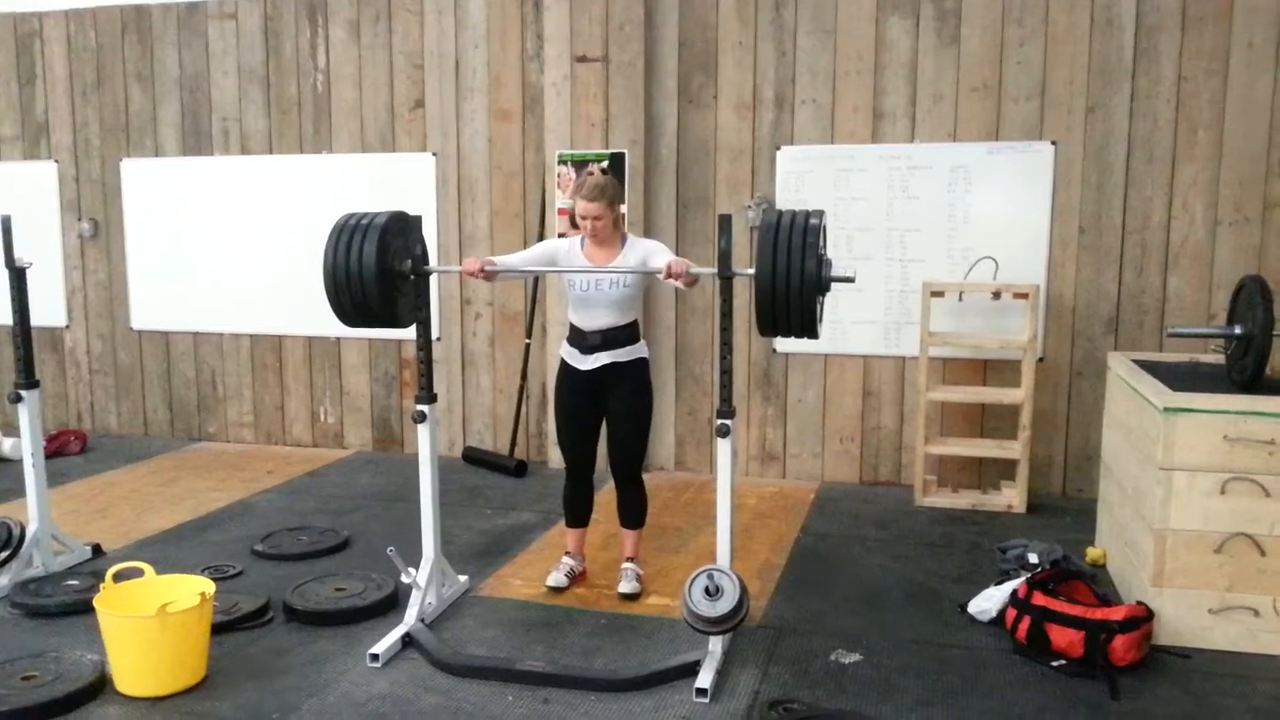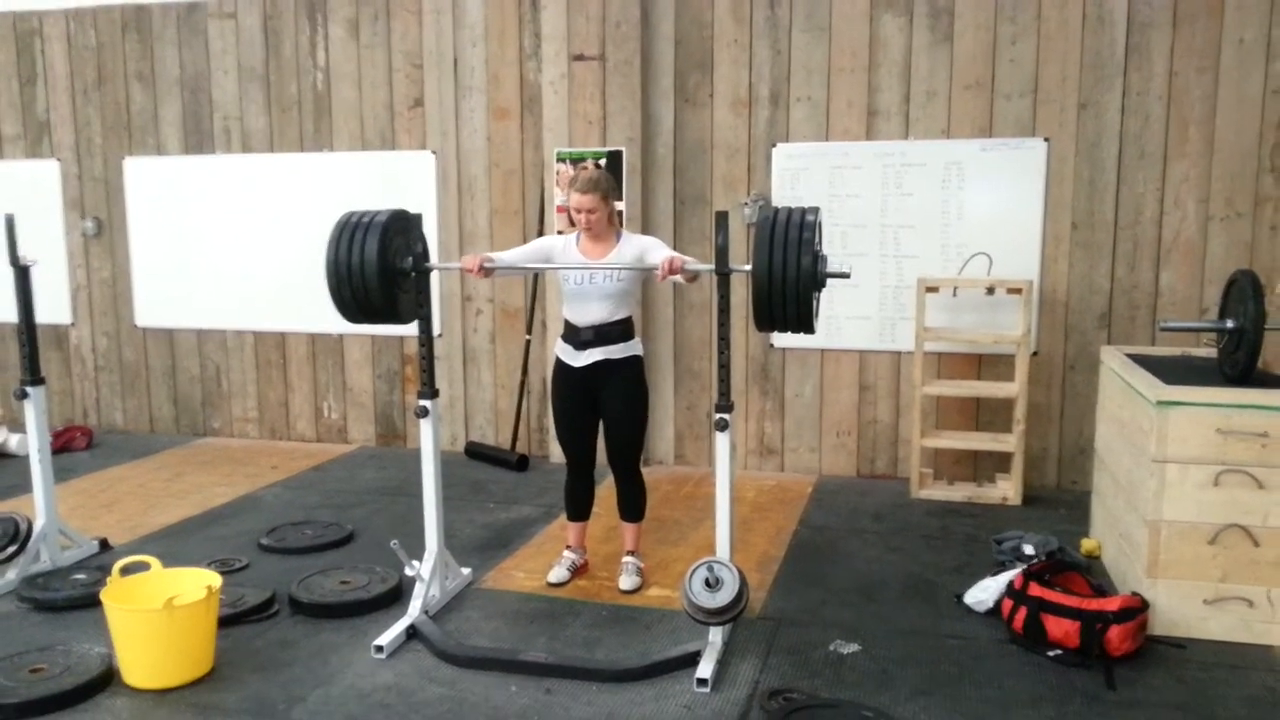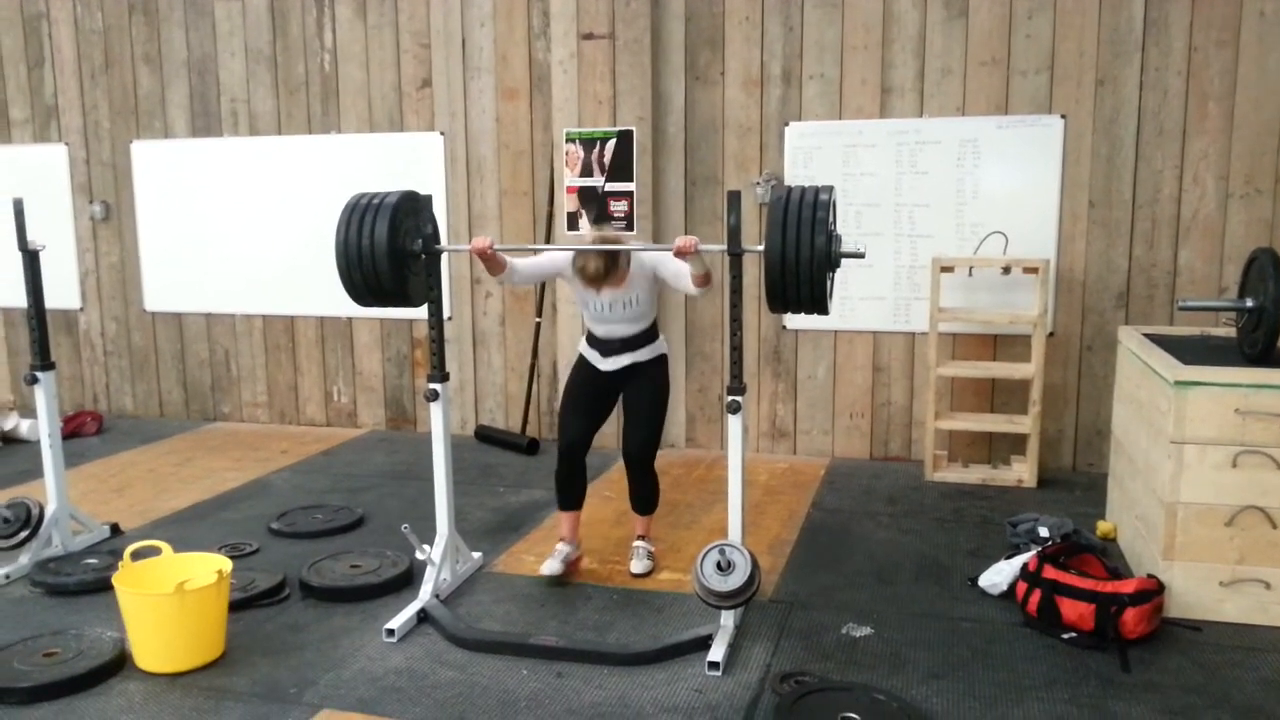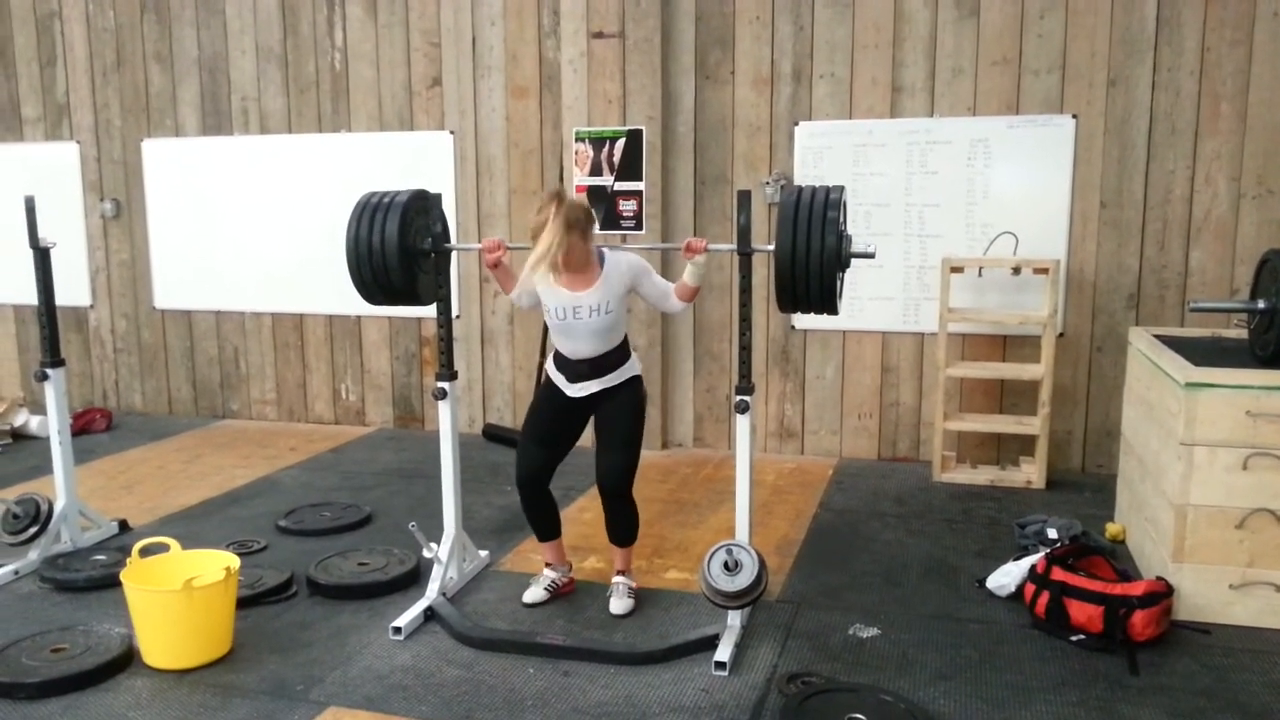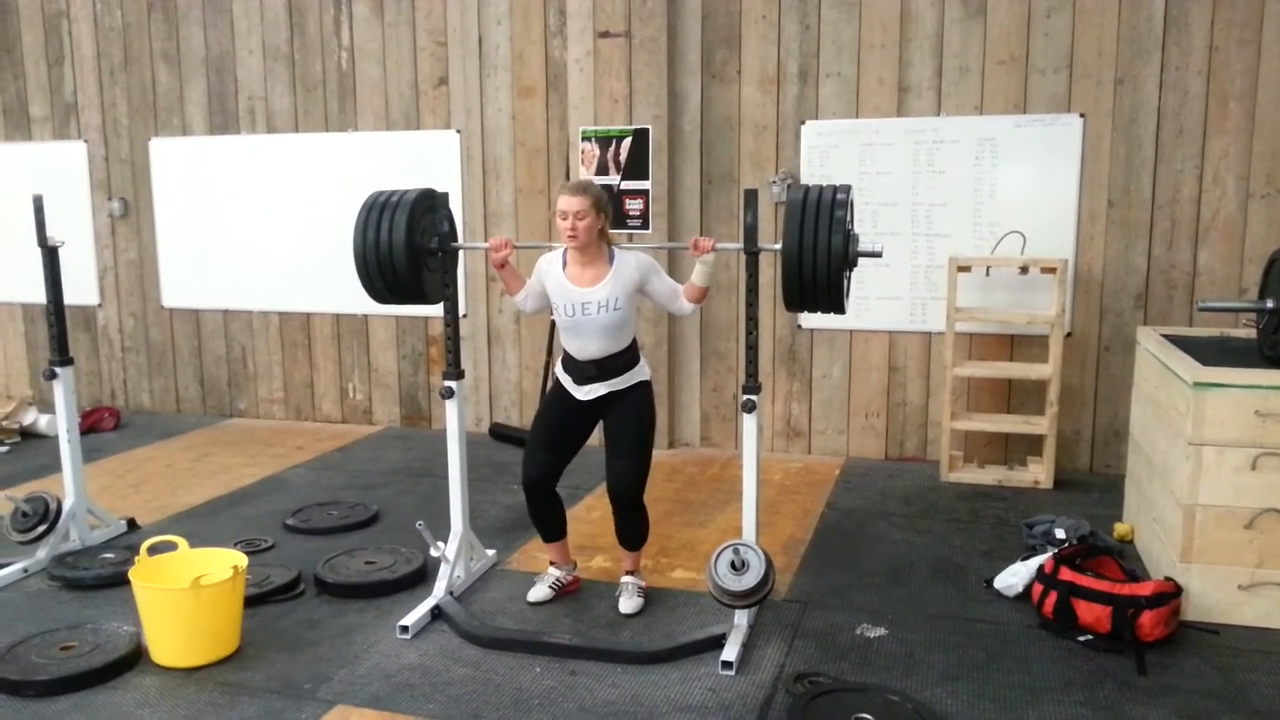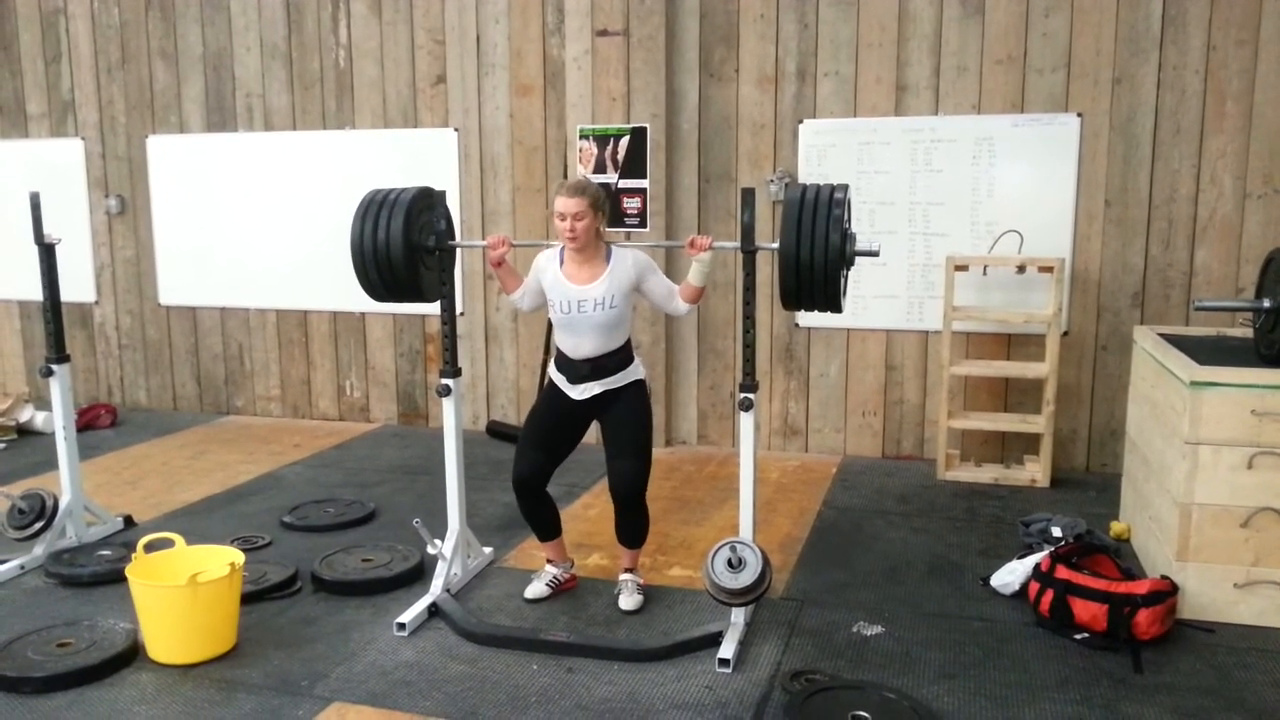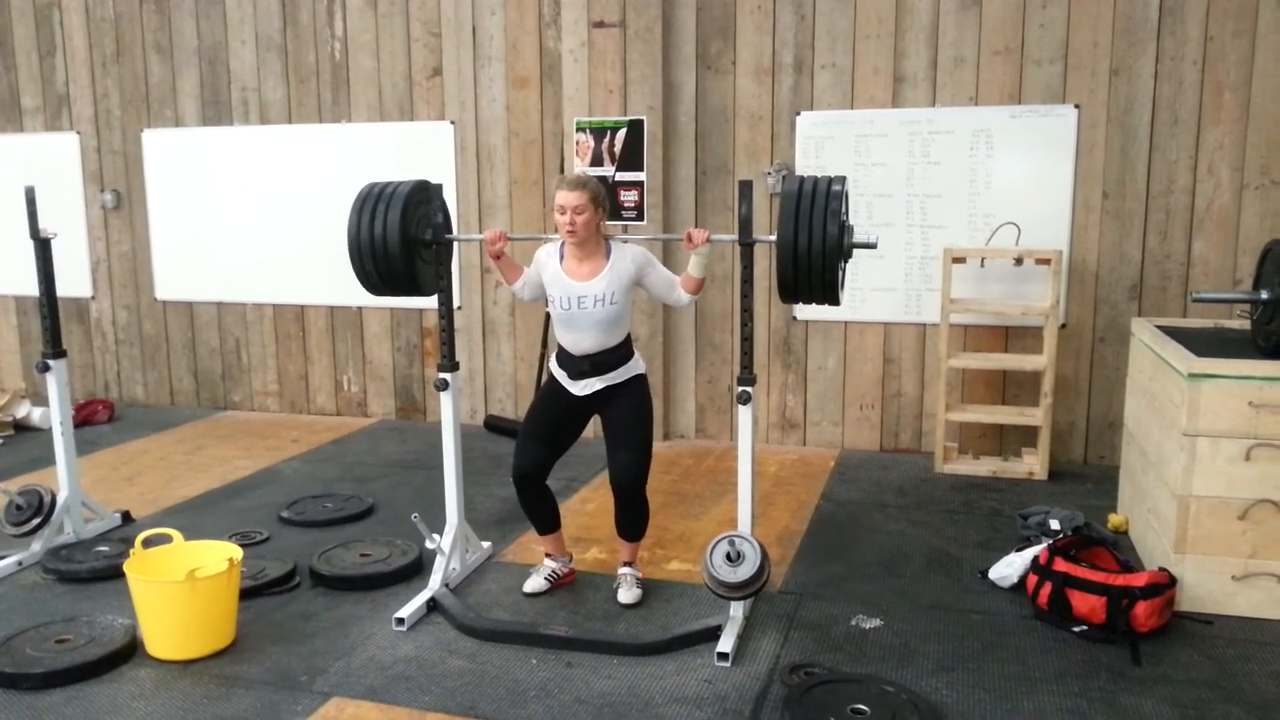
dt=0.7s
person 1, frame 1
left shoulder: (643, 250)
right shoulder: (562, 249)
left elbow: (682, 276)
right elbow: (508, 264)
left wrist: (683, 271)
right wrist: (481, 266)
left hip: (626, 368)
right hip: (576, 367)
left knee: (626, 469)
right knee: (577, 468)
left ankle: (630, 563)
right ankle: (572, 557)
person 1, frame 2
left shoulder: (637, 246)
right shoulder: (556, 246)
left elbow: (685, 271)
right elbow: (504, 261)
left wrist: (680, 266)
right wrist: (480, 262)
left hip: (619, 364)
right hip: (570, 363)
left knee: (625, 464)
right knee: (577, 464)
left ankle: (631, 557)
right ankle: (574, 551)
person 1, frame 3
left shoulder: (648, 261)
right shoulder: (569, 261)
left elbow: (697, 285)
right elbow: (512, 272)
left wrist: (694, 259)
right wrist: (489, 258)
left hip: (645, 364)
right hip: (594, 361)
left knee: (638, 454)
right knee: (570, 446)
left ankle: (642, 542)
right ankle: (567, 544)
person 1, frame 4
left shoulder: (624, 267)
right shoulder: (539, 271)
left elbow: (674, 302)
right elbow: (521, 298)
left wrist: (694, 267)
right wrist: (497, 267)
left hip: (617, 385)
right hip: (562, 383)
left knee: (614, 483)
right knee: (529, 474)
left ankle: (622, 577)
right ankle: (556, 569)
person 1, frame 5
left shoulder: (633, 265)
right shoulder: (549, 265)
left elbow: (684, 303)
right elbow: (528, 302)
left wrist: (703, 266)
right wrist: (502, 266)
left hip: (626, 387)
right hip: (571, 384)
left knee: (625, 491)
right knee: (535, 478)
left ankle: (631, 577)
right ankle: (561, 570)
person 1, frame 6
left shoulder: (630, 263)
right shoulder: (546, 263)
left elbow: (680, 304)
right elbow: (524, 300)
left wrist: (700, 265)
right wrist: (499, 264)
left hip: (620, 386)
right hip: (565, 384)
left knee: (627, 489)
right knee: (525, 478)
left ankle: (629, 575)
right ankle: (558, 567)
person 1, frame 7
left shoulder: (630, 258)
right shoulder: (547, 257)
left elbow: (681, 295)
right elbow: (525, 290)
left wrist: (698, 257)
right wrist: (498, 256)
left hip: (621, 381)
right hip: (566, 379)
left knee: (628, 482)
right knee: (525, 471)
left ankle: (628, 569)
right ankle: (557, 561)
